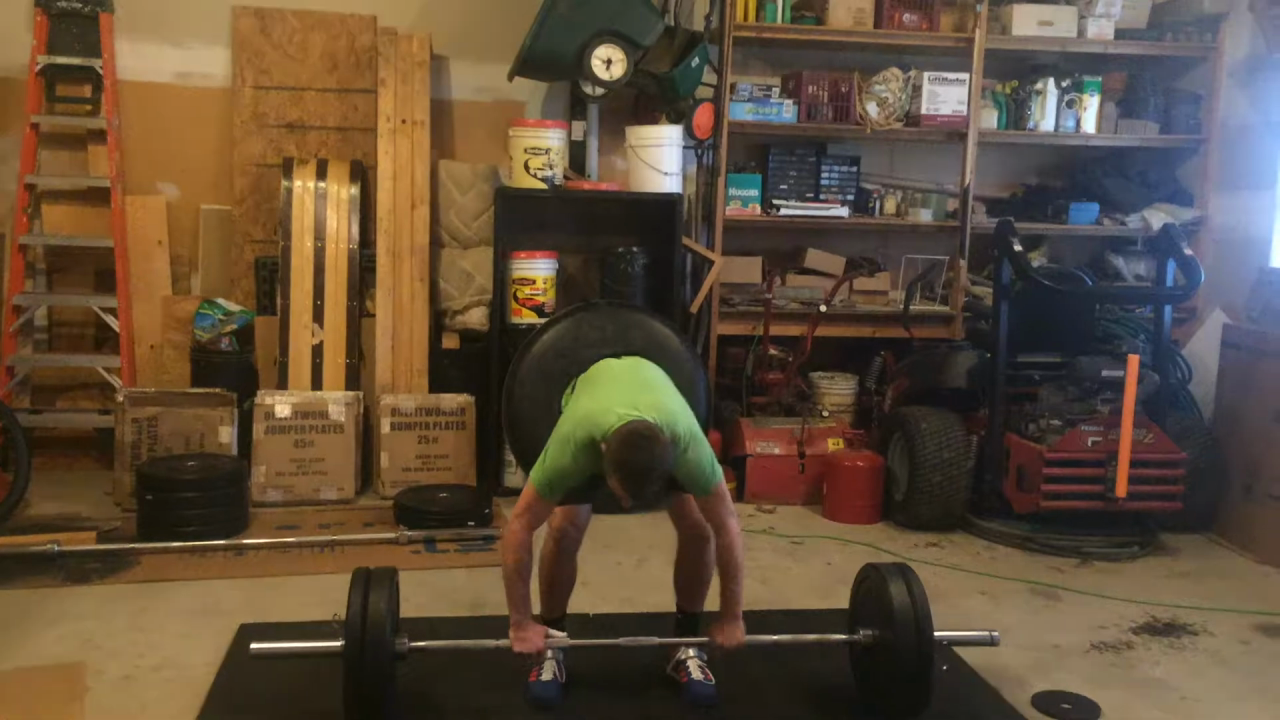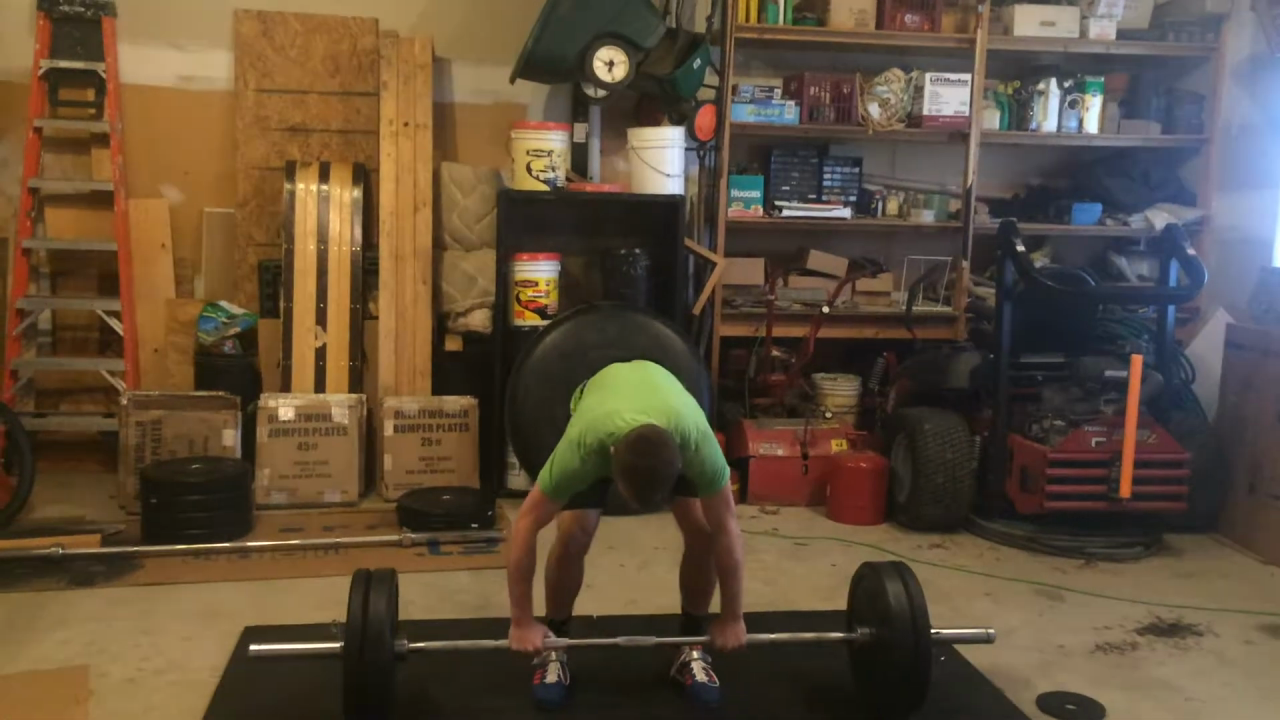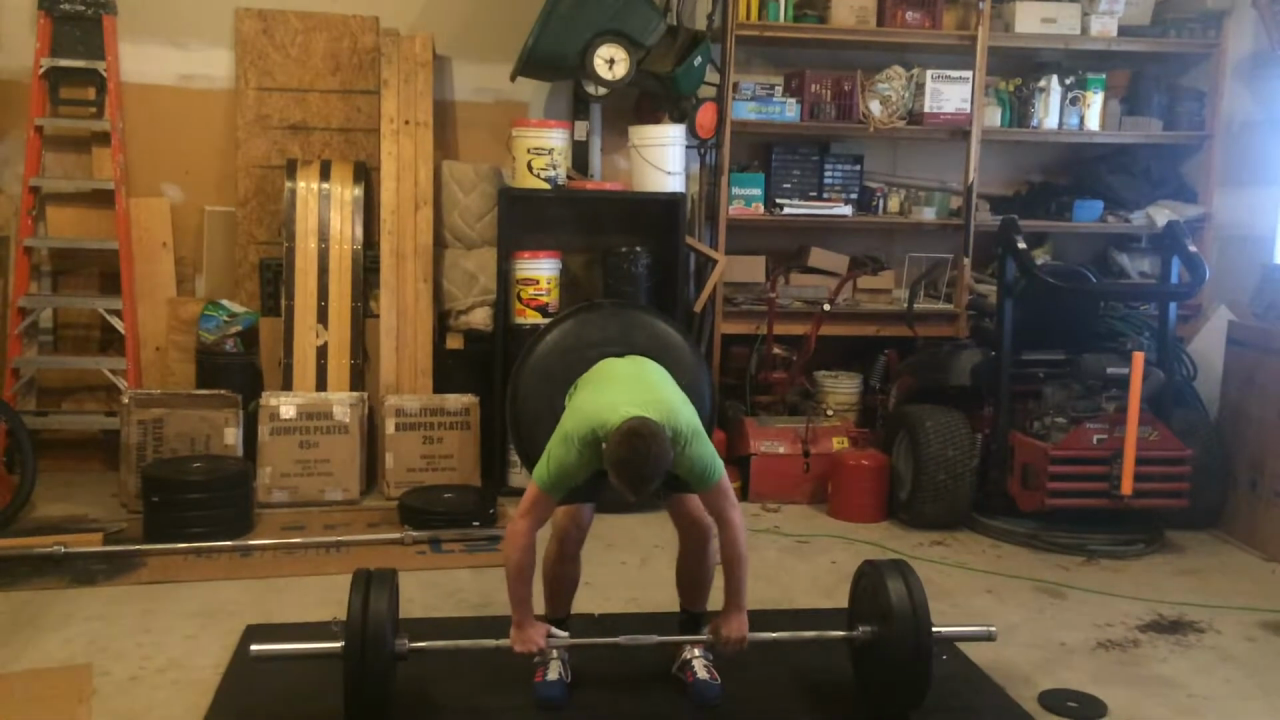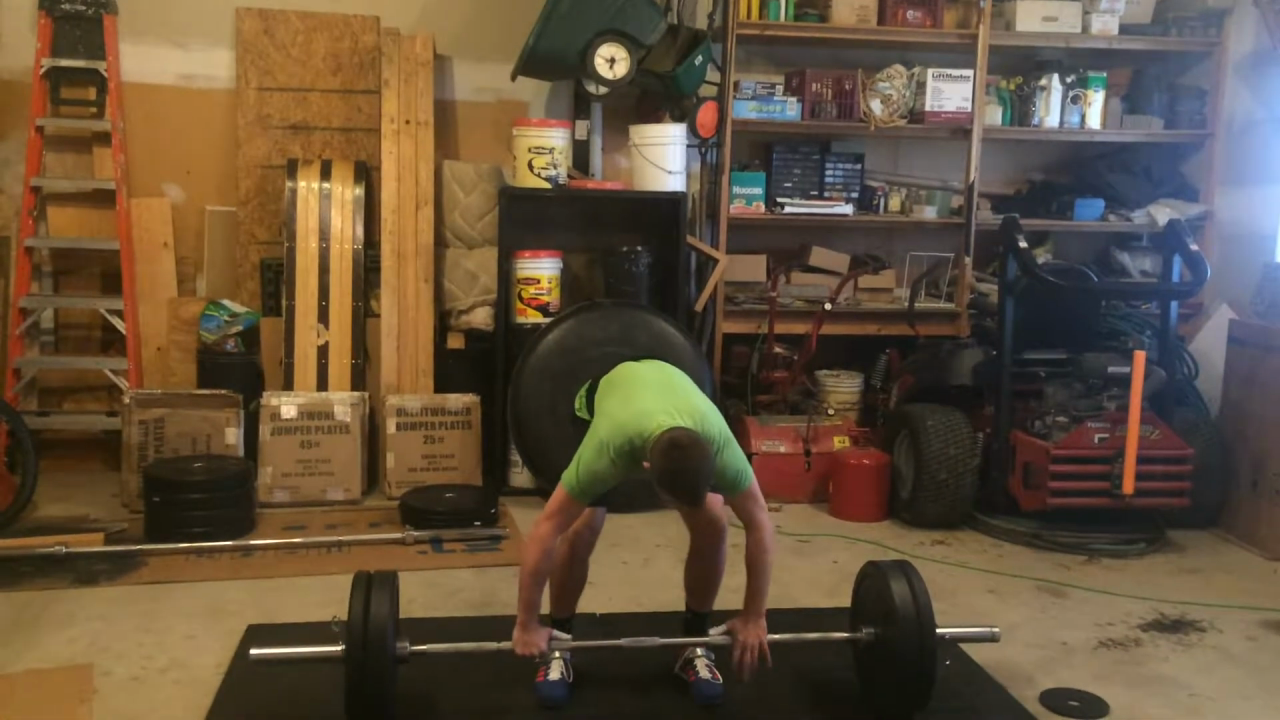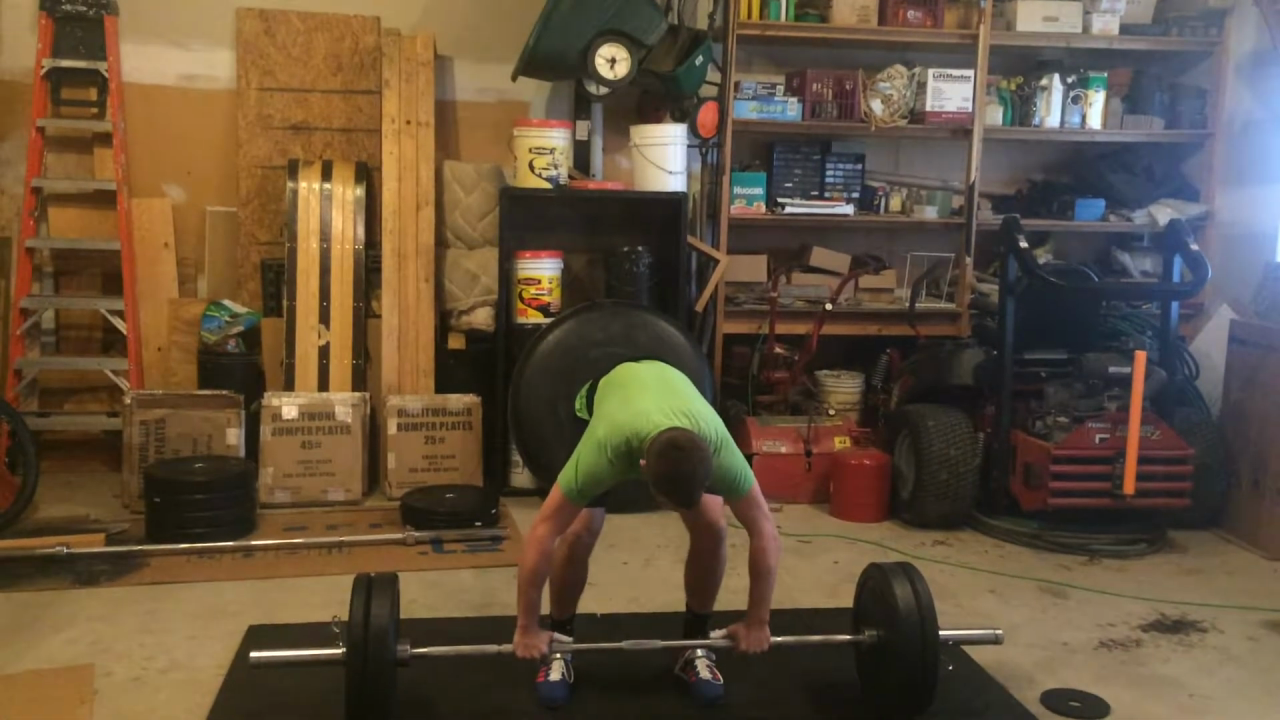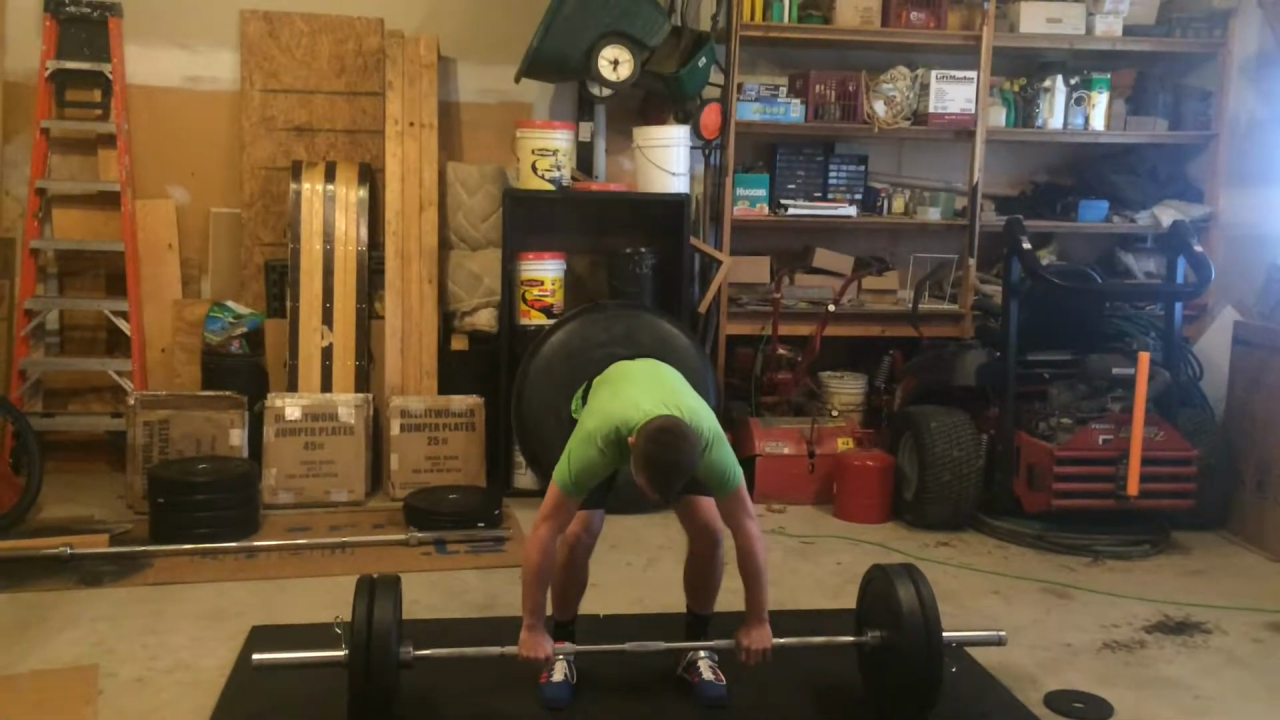
dt=0.5s
person 1, frame 1
left shoulder: (688, 444)
right shoulder: (573, 444)
left elbow: (726, 526)
right elbow: (518, 527)
left wrist: (731, 617)
right wrist: (521, 621)
left knee: (697, 529)
right knee: (564, 531)
left ankle: (686, 646)
right ankle: (551, 648)
person 1, frame 2
left shoulder: (698, 444)
right shoulder: (583, 447)
left elbow: (726, 529)
right elbow: (524, 526)
left wrist: (732, 617)
right wrist: (522, 621)
left knee: (703, 531)
right knee: (572, 537)
left ankle: (691, 648)
right ankle: (553, 649)
person 1, frame 3
left shoulder: (687, 439)
right shoulder: (575, 440)
left elbow: (731, 519)
right elbow: (521, 526)
left wrist: (735, 609)
right wrist: (522, 621)
right hip: (592, 415)
left knee: (699, 527)
right knee: (567, 531)
left ankle: (692, 645)
right ankle: (555, 649)
person 1, frame 4
left shoulder: (720, 446)
right shoulder: (608, 448)
left elbow: (759, 524)
right elbow: (546, 529)
left wrist: (753, 617)
right wrist: (526, 624)
left knee: (712, 527)
right knee: (579, 532)
left ankle: (695, 644)
right ankle: (558, 645)
person 1, frame 5
left shoulder: (718, 449)
right shoulder: (605, 448)
left elbow: (764, 530)
right elbow: (542, 532)
left wrist: (757, 622)
right wrist: (527, 627)
left knee: (711, 529)
right knee: (577, 534)
left ankle: (695, 645)
right ankle: (559, 646)
person 1, frame 6
left shoulder: (709, 442)
right shoulder: (594, 440)
left elbow: (745, 526)
right elbow: (546, 529)
left wrist: (758, 621)
right wrist: (533, 628)
left knee: (709, 532)
right knee: (577, 536)
left ankle: (697, 647)
right ankle: (562, 647)
